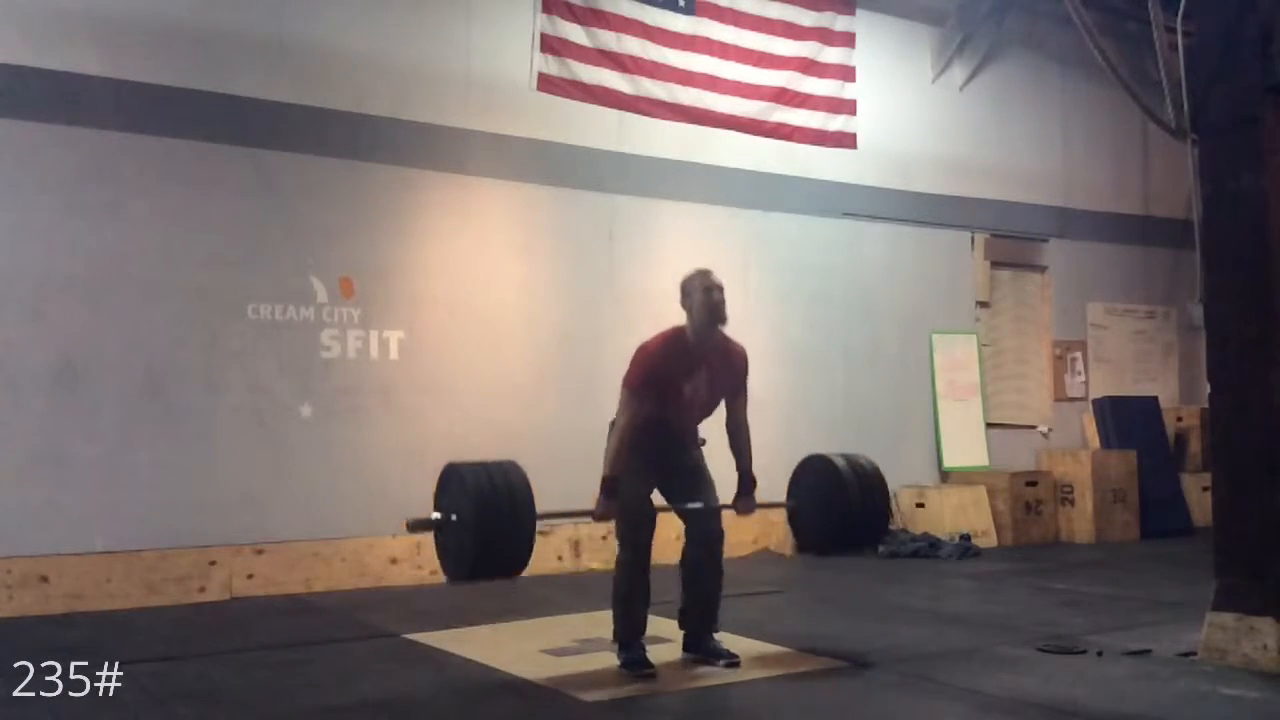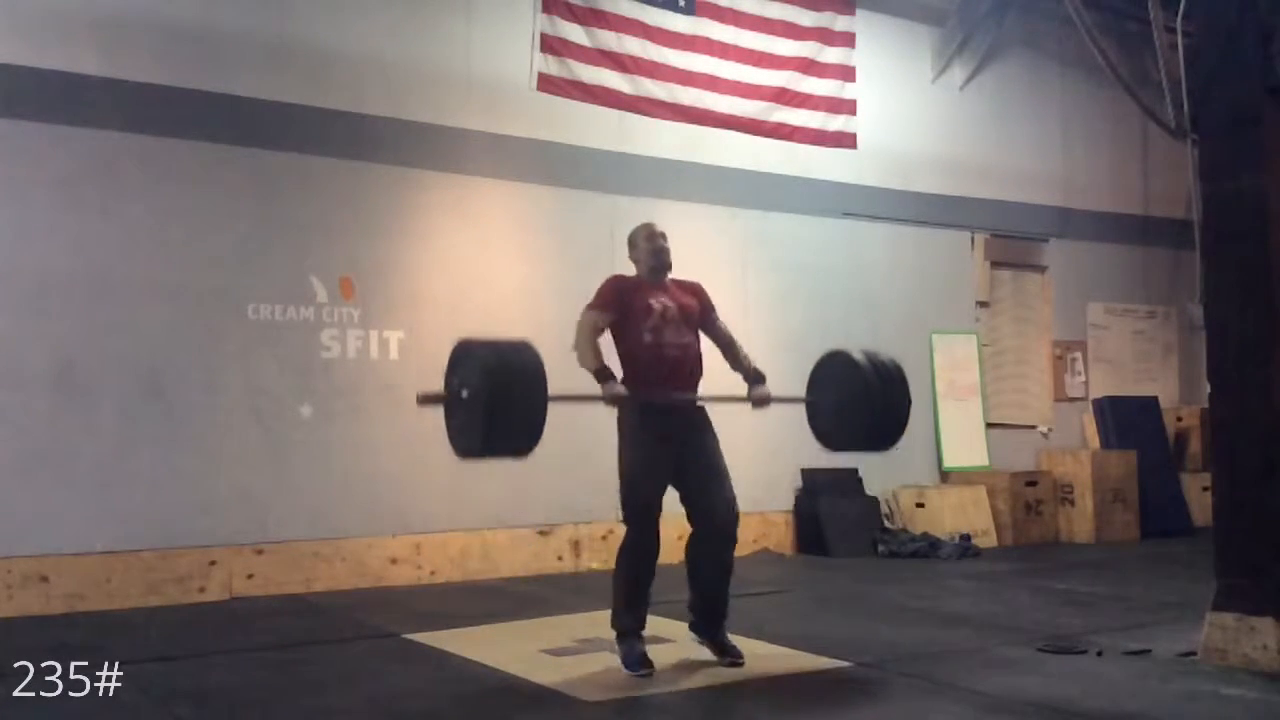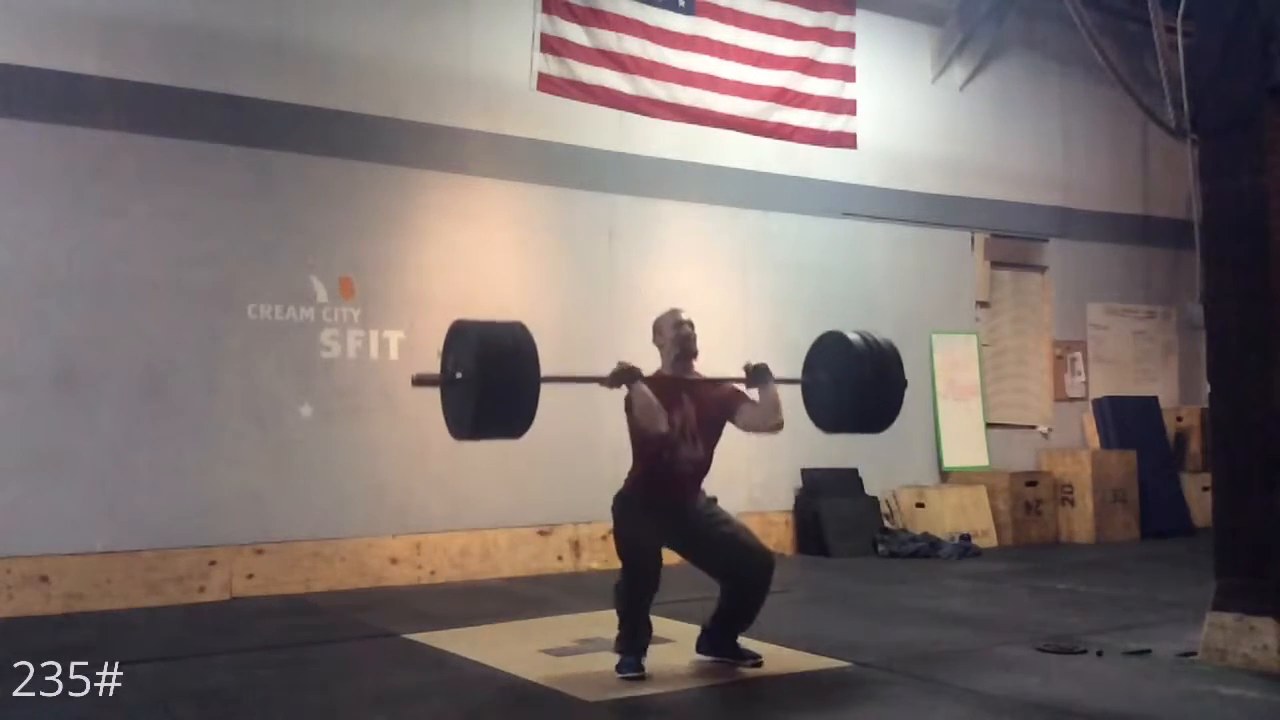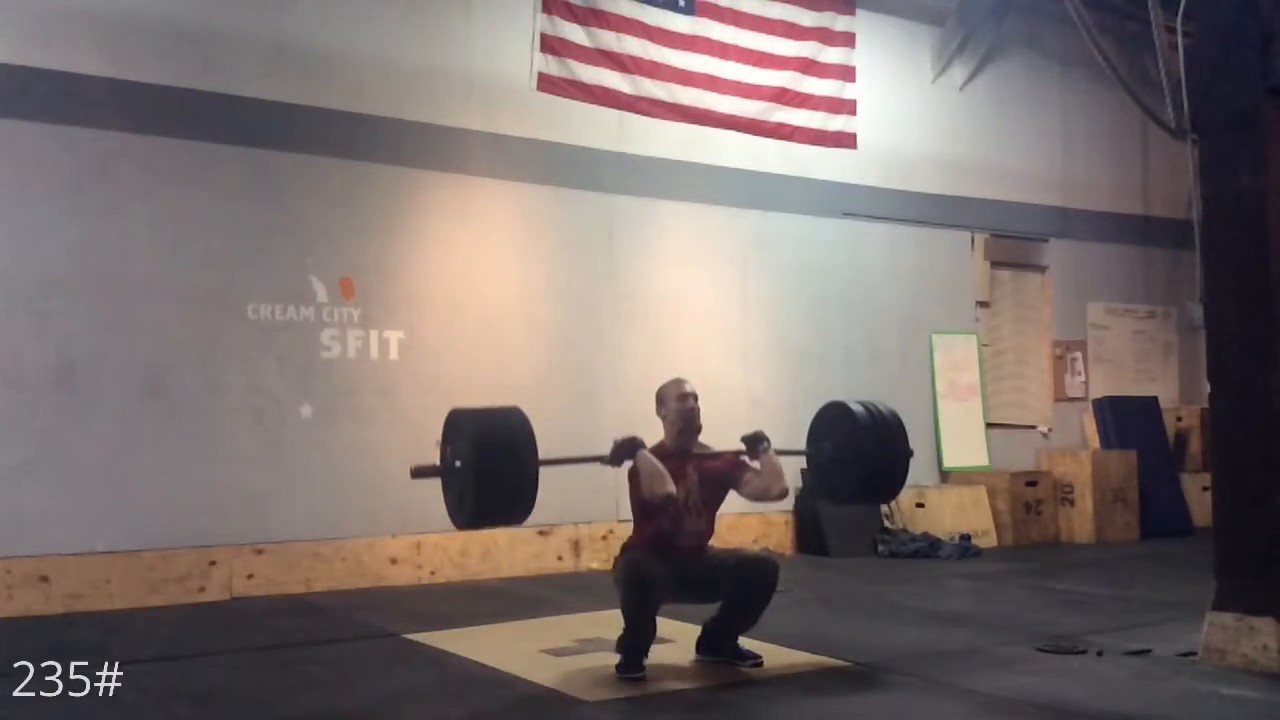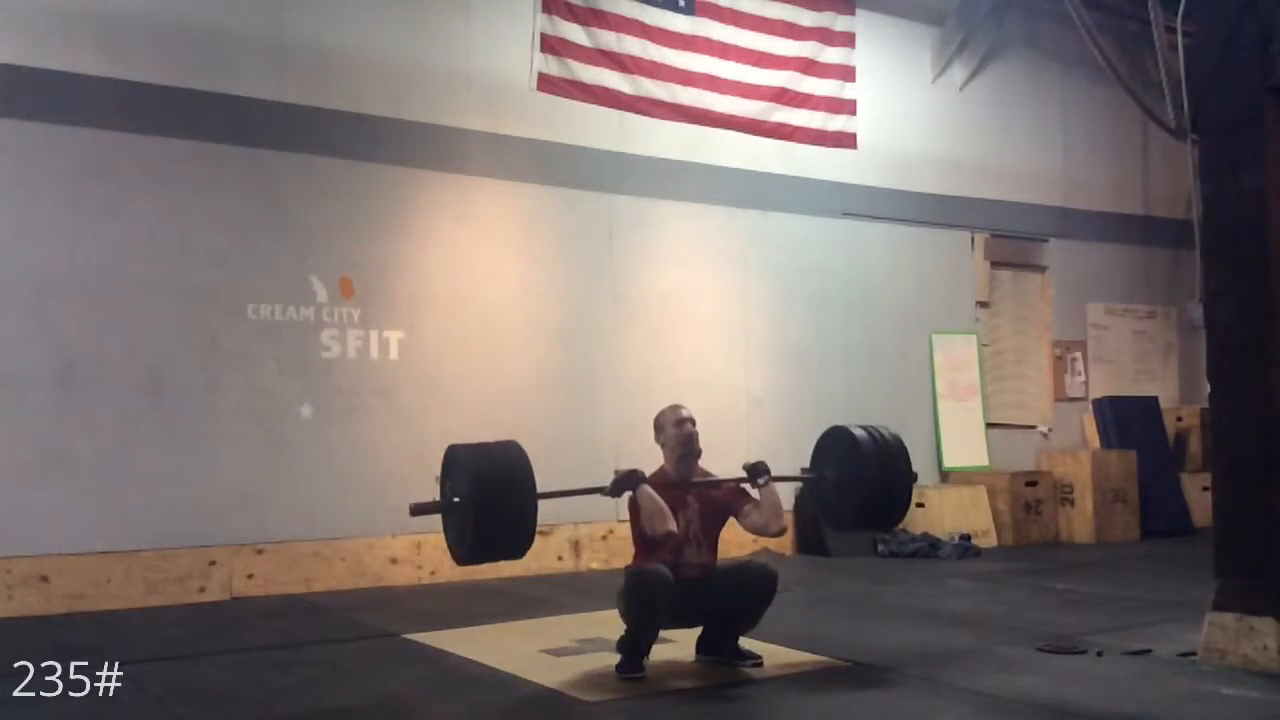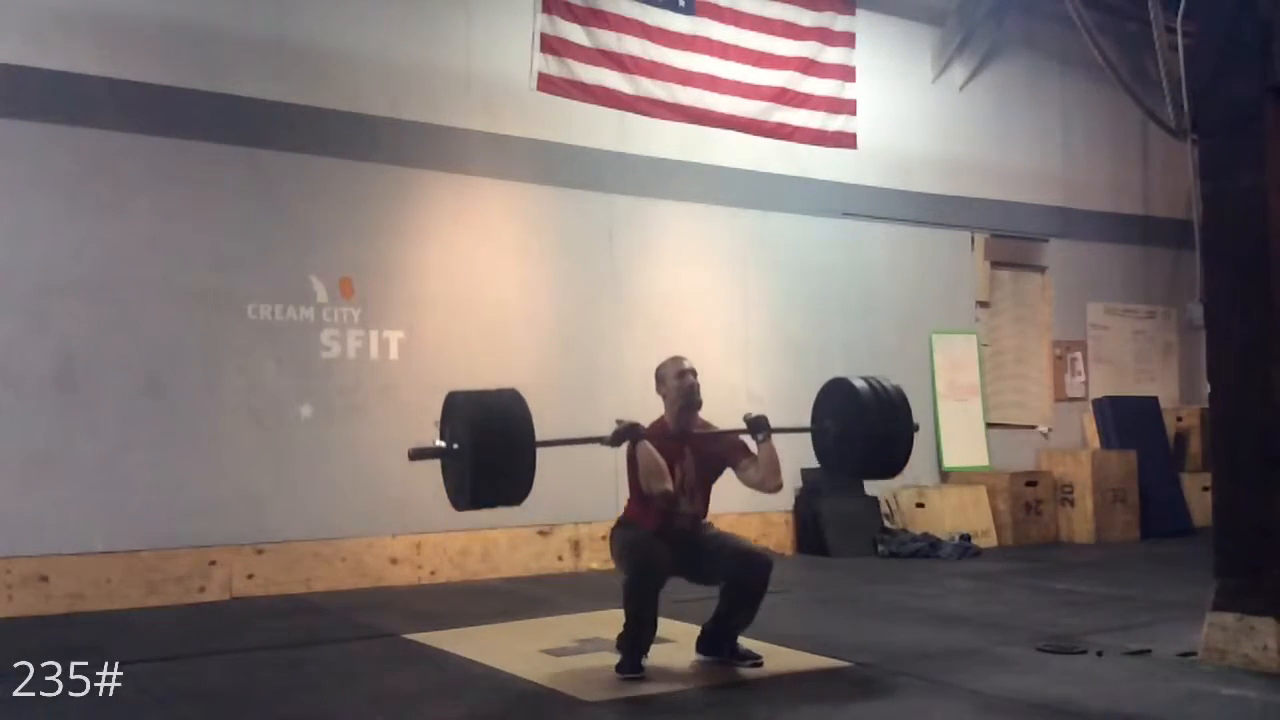
dt=0.3s
person 1, frame 1
left shoulder: (733, 357)
right shoulder: (657, 353)
left elbow: (738, 421)
right elbow: (625, 425)
left wrist: (746, 482)
right wrist: (609, 488)
left hip: (682, 444)
right hip: (639, 444)
left knee: (708, 535)
right knee: (636, 542)
left ankle: (699, 638)
right ankle: (629, 645)
person 1, frame 2
left shoulder: (692, 293)
right shoulder: (619, 289)
left elbow: (725, 340)
right elbow: (584, 336)
left wrist: (754, 378)
right wrist: (605, 378)
left hip: (691, 418)
right hip: (644, 418)
left knee: (719, 522)
right knee: (642, 529)
left ankle: (710, 625)
right ankle: (629, 636)
person 1, frame 3
left shoulder: (718, 392)
right shoulder: (646, 388)
left elbow: (771, 422)
right elbow: (656, 430)
left wrist: (762, 381)
right wrist: (632, 382)
left hip: (691, 503)
right hip: (642, 501)
left knee: (756, 562)
right knee: (641, 564)
left ankle: (719, 638)
right ankle: (631, 649)
person 1, frame 4
left shoulder: (720, 463)
right shoulder: (648, 462)
left elbow: (776, 488)
right elbow: (665, 494)
left wrist: (761, 447)
right wrist: (638, 452)
left hip: (695, 560)
right hip: (649, 556)
left knee: (762, 569)
right knee: (645, 574)
left ankle: (717, 641)
right ankle: (632, 651)
person 1, frame 5
left shoulder: (721, 489)
right shoulder: (649, 490)
left elbow: (775, 525)
right elbow: (665, 532)
left wrist: (762, 480)
right wrist: (637, 486)
left hip: (702, 588)
right hip: (652, 585)
left knee: (761, 577)
right knee: (649, 580)
left ankle: (717, 642)
right ankle: (633, 652)
person 1, frame 6
left shoulder: (719, 440)
right shoulder: (648, 441)
left elbow: (770, 481)
right elbow: (661, 490)
left wrist: (762, 435)
right wrist: (636, 439)
left hip: (692, 537)
right hip: (643, 535)
left knee: (755, 562)
right knee: (647, 560)
left ankle: (718, 640)
right ankle: (632, 650)
